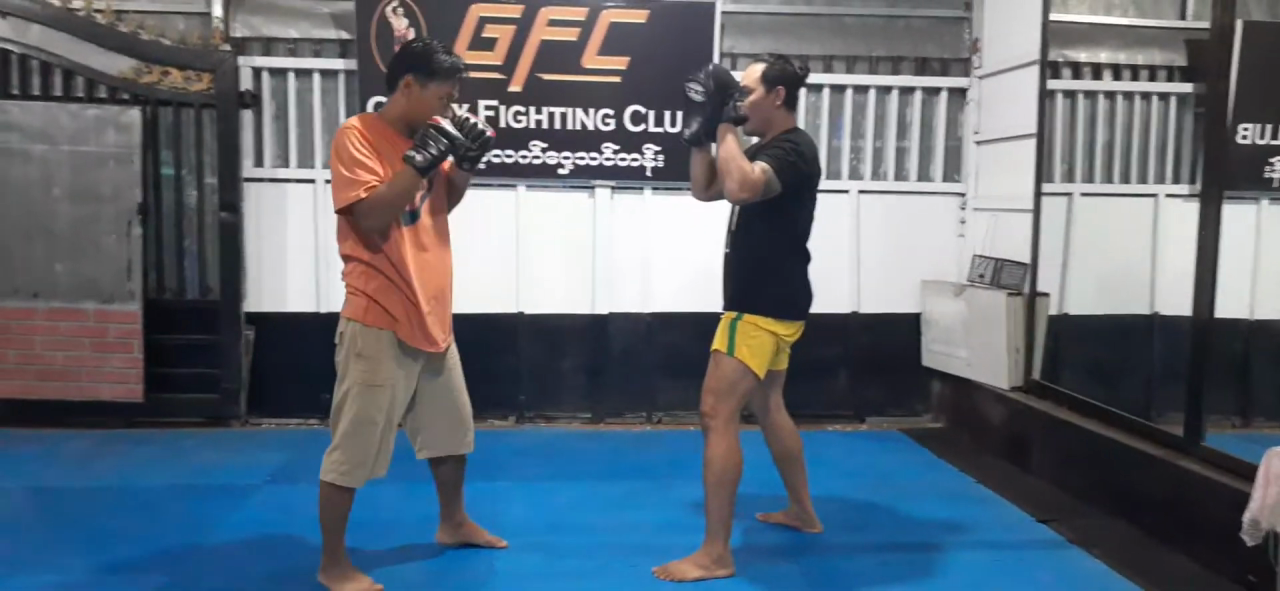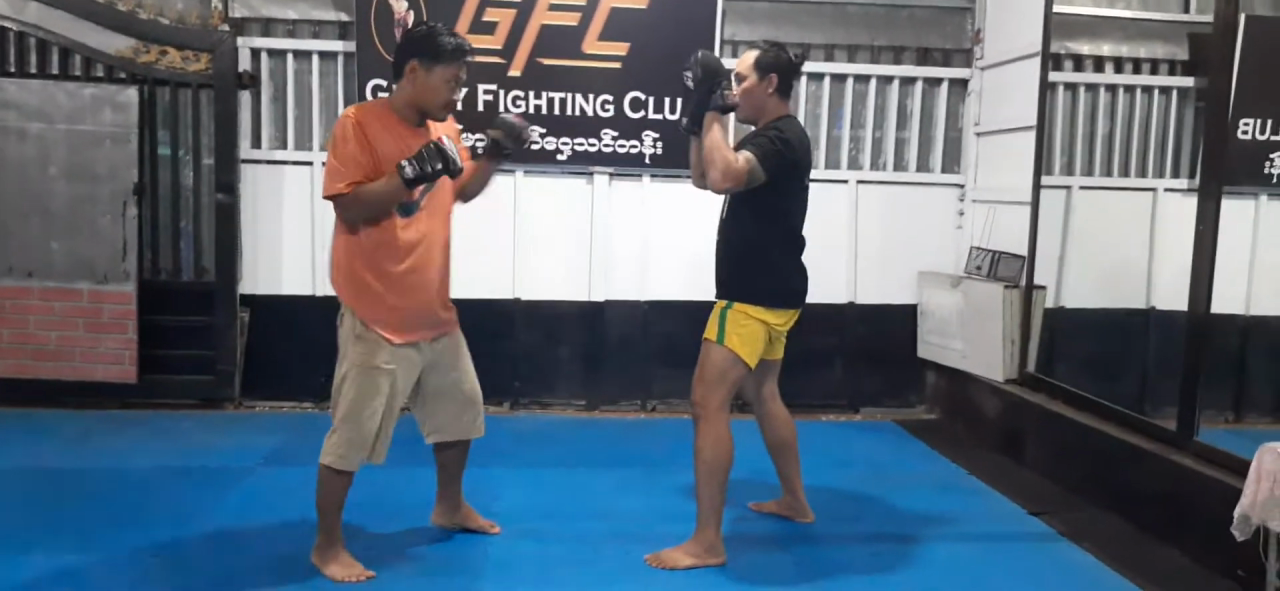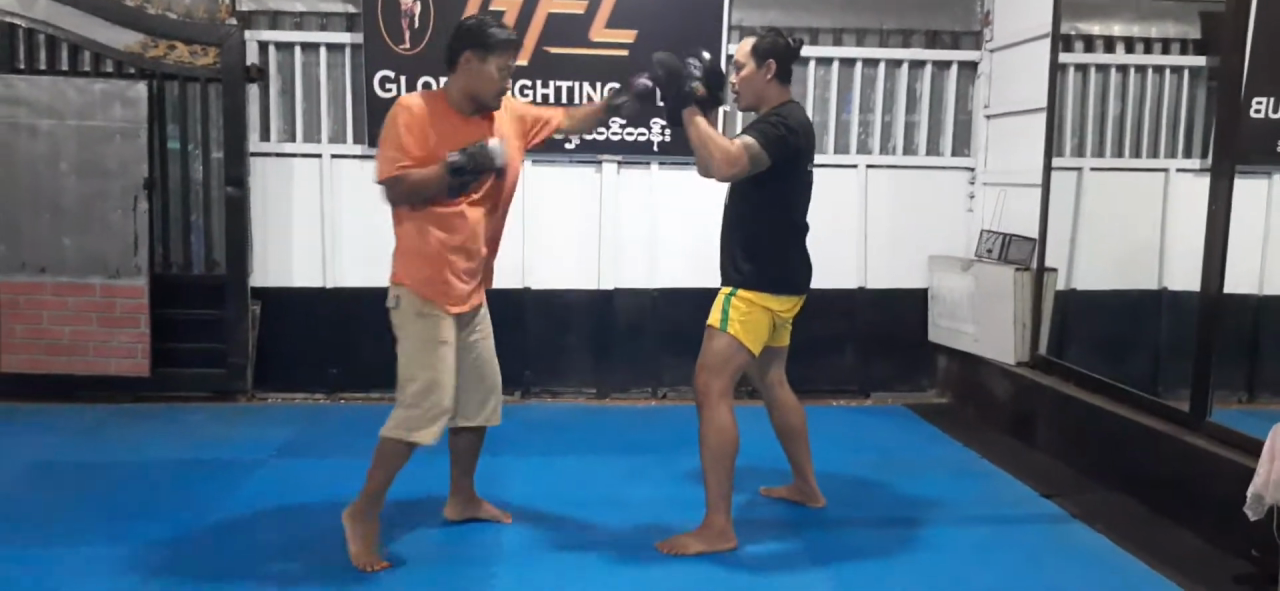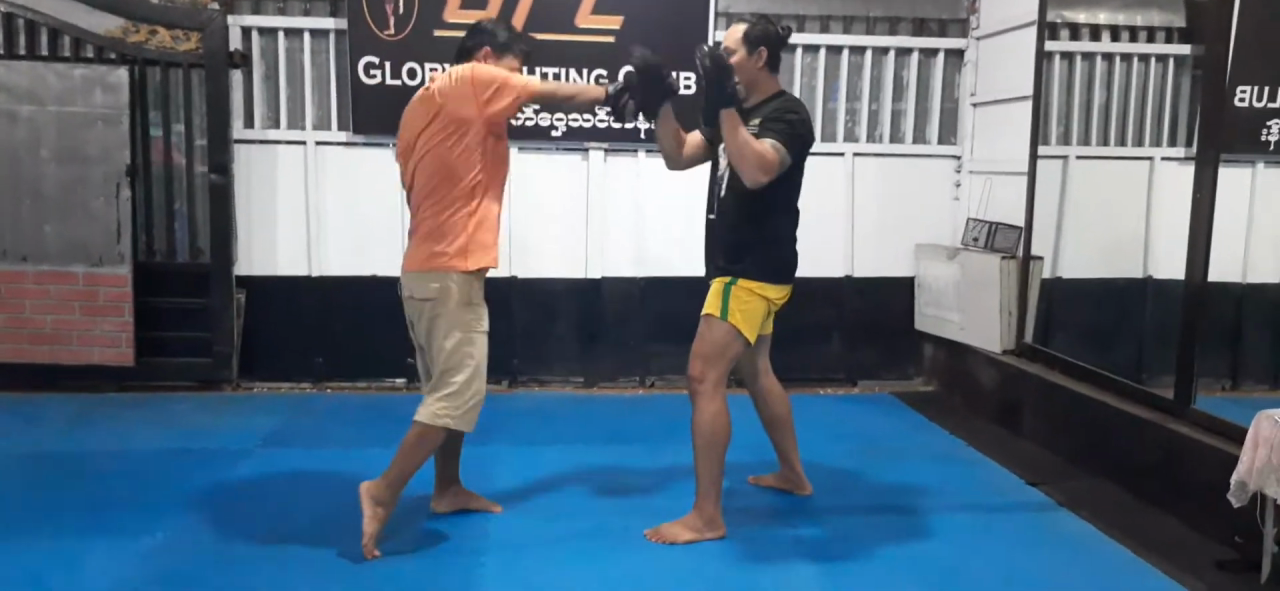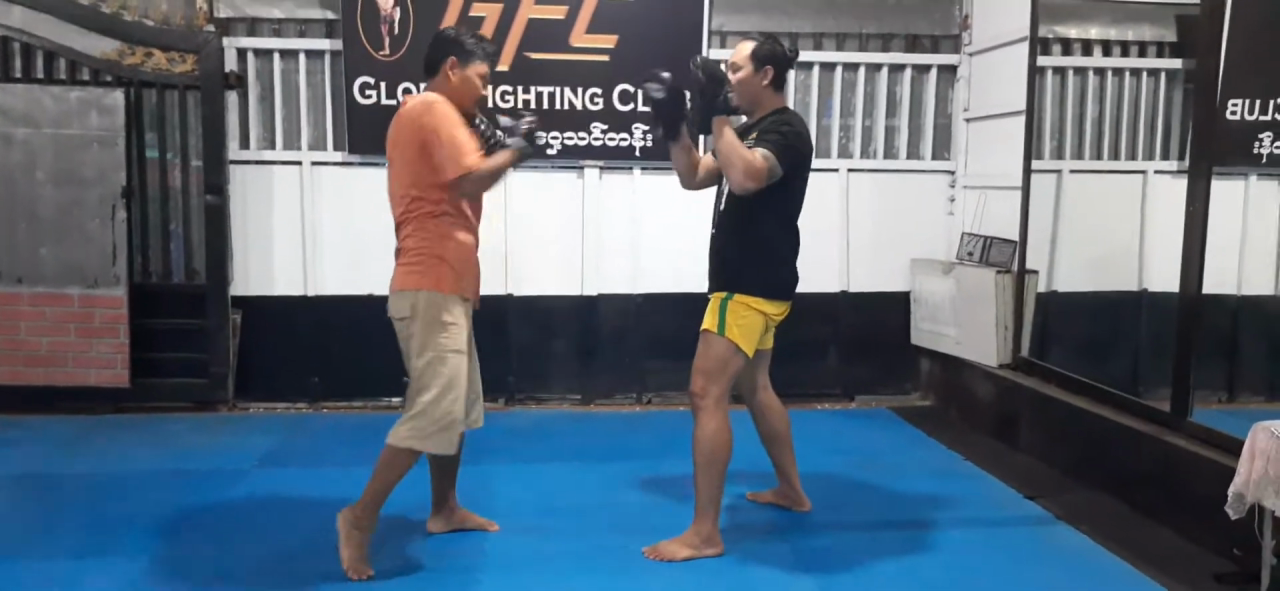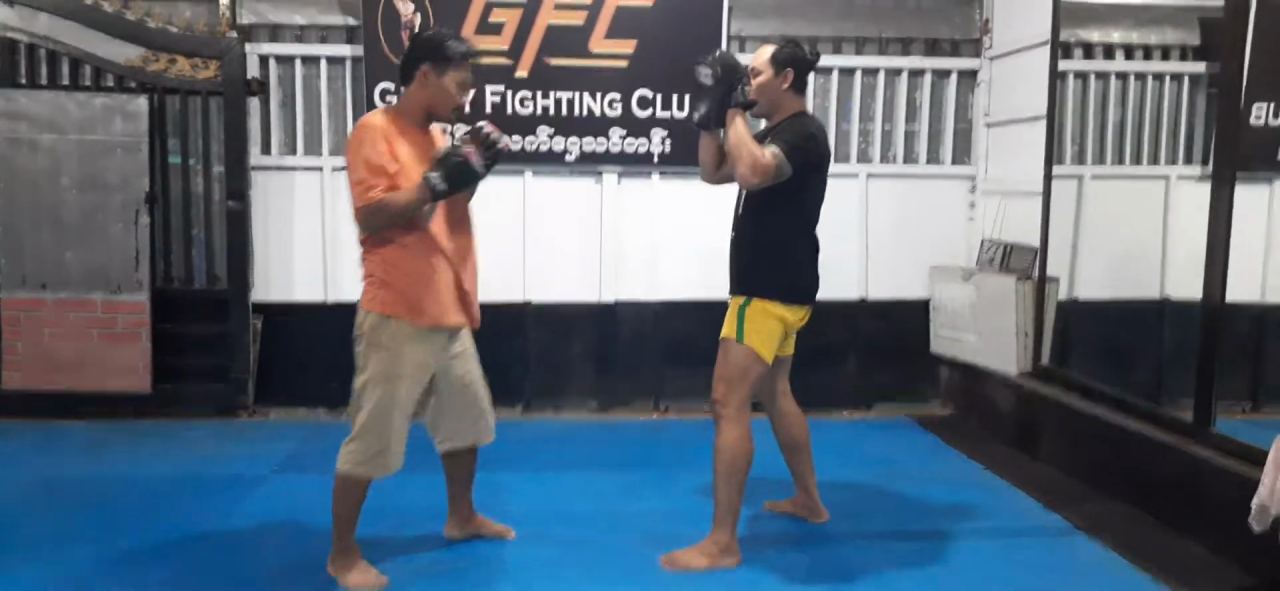
dt=0.3s
person 1, frame 1
left shoulder: (425, 136)
right shoulder: (356, 135)
left elbow: (445, 201)
right elbow: (373, 218)
left wrist: (463, 161)
right wrist: (419, 158)
left hip: (431, 319)
right hip: (378, 324)
left knee: (451, 427)
right knee: (356, 444)
left ankle: (454, 523)
person 1, frame 2
left shoulder: (440, 126)
right shoulder: (359, 124)
left elbow: (465, 189)
right elbow: (347, 208)
left wrist: (499, 147)
right wrist: (412, 173)
left hip: (435, 310)
right hip: (373, 314)
left knee: (461, 408)
right knee: (355, 431)
left ankle: (451, 506)
right ankle: (327, 544)
person 1, frame 3
left shoulder: (509, 115)
right shoulder: (413, 110)
left elbow: (567, 121)
right elbow: (397, 190)
left wrist: (619, 99)
right wrist: (458, 168)
left hip: (471, 290)
right hip: (423, 290)
left knee: (479, 397)
right knee: (425, 405)
left ankle: (462, 497)
right ankle: (363, 512)
person 1, frame 4
left shoulder: (422, 102)
right shoulder: (473, 82)
right elbow: (555, 92)
left wrist: (482, 149)
right wrist: (612, 94)
left hip: (427, 267)
right hip: (450, 269)
left knee: (454, 386)
right knee: (456, 391)
left ankle: (448, 487)
right ankle: (383, 490)
person 1, frame 5
left shoulder: (421, 115)
right shoulder: (432, 110)
right elbow: (470, 180)
left wrist: (504, 145)
right wrist: (515, 144)
left hip: (440, 287)
right hip: (433, 289)
left knee: (457, 404)
right knee: (434, 411)
left ankle: (445, 508)
right ankle: (360, 516)
person 1, frame 6
left shoulder: (436, 135)
right shoulder: (374, 130)
right elbow: (373, 217)
left wrist: (470, 172)
right wrist: (438, 179)
left hip: (449, 310)
right hip: (397, 315)
left knee: (468, 416)
right knee: (375, 435)
left ankle: (462, 517)
person 2, frame 1
left shoulder: (793, 150)
right shoulder: (767, 149)
left elbow: (738, 188)
right elbow: (705, 189)
left wrist: (725, 124)
right wrist: (700, 131)
left hip: (764, 306)
right hip: (768, 302)
left knee: (717, 414)
right knee: (767, 406)
left ankle: (715, 554)
right ankle: (803, 511)
person 2, frame 2
left shoulder: (782, 137)
right shoulder: (767, 136)
left elbow: (723, 179)
right elbow: (706, 177)
left wrist: (712, 110)
right wrist: (698, 121)
left hip: (756, 295)
right hip: (770, 291)
left knee: (708, 403)
right knee: (763, 395)
left ankle: (708, 542)
right ankle: (795, 501)
person 2, frame 3
left shoulder: (783, 123)
right shoulder: (775, 122)
left elbow: (725, 164)
right elbow: (714, 165)
left wrist: (687, 106)
right wrist: (702, 106)
left hip: (760, 281)
right hip: (775, 277)
left knee: (711, 389)
right knee: (770, 380)
left ankle: (718, 527)
right ankle: (806, 486)
person 2, frame 4
left shoulder: (787, 115)
right shoulder: (739, 114)
left elbow: (756, 172)
right elbow: (679, 156)
left wrist: (725, 106)
right wrist: (657, 101)
left hip: (755, 270)
right hip: (741, 266)
left knee: (704, 377)
right knee: (755, 370)
left ankle: (707, 516)
right ankle: (793, 474)
person 2, frame 5
left shoulder: (786, 130)
right shoulder: (747, 128)
left elbow: (745, 179)
right elbow: (695, 177)
left wrist: (717, 115)
right wrist: (674, 123)
left hip: (753, 285)
right hip: (747, 281)
left knee: (706, 393)
right knee: (754, 385)
left ankle: (704, 532)
right ankle: (791, 490)
person 2, frame 6
left shoulder: (802, 133)
right shoulder: (775, 132)
left elbow: (751, 173)
right elbow: (714, 171)
left wrist: (733, 108)
right wrist: (710, 113)
left hip: (771, 291)
right hip: (774, 288)
left knee: (728, 403)
right knee: (774, 393)
left ankle: (722, 543)
right ankle: (809, 500)
